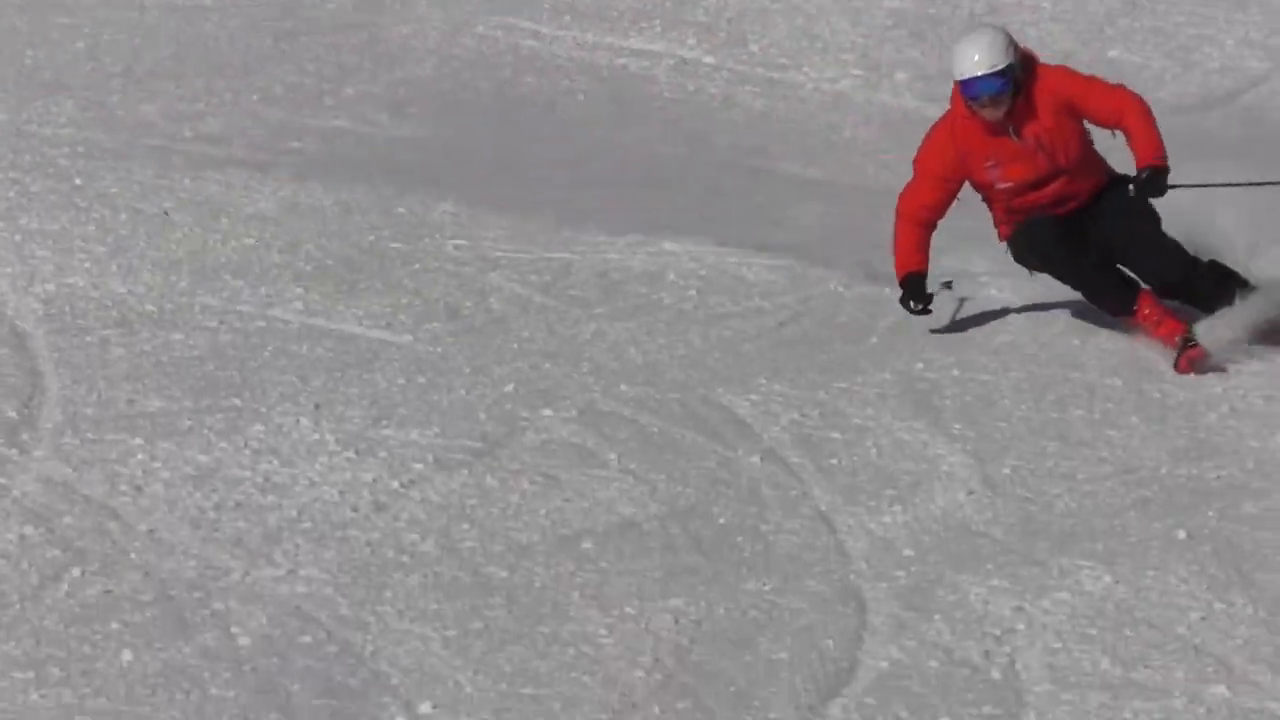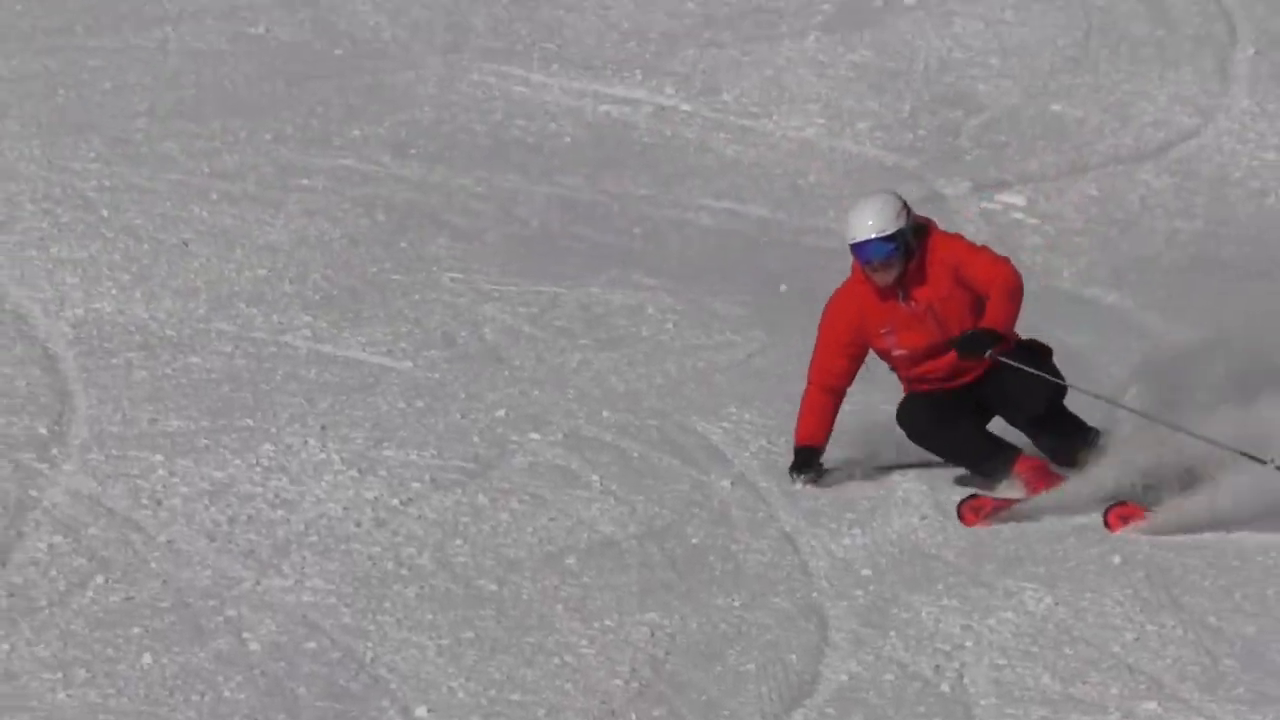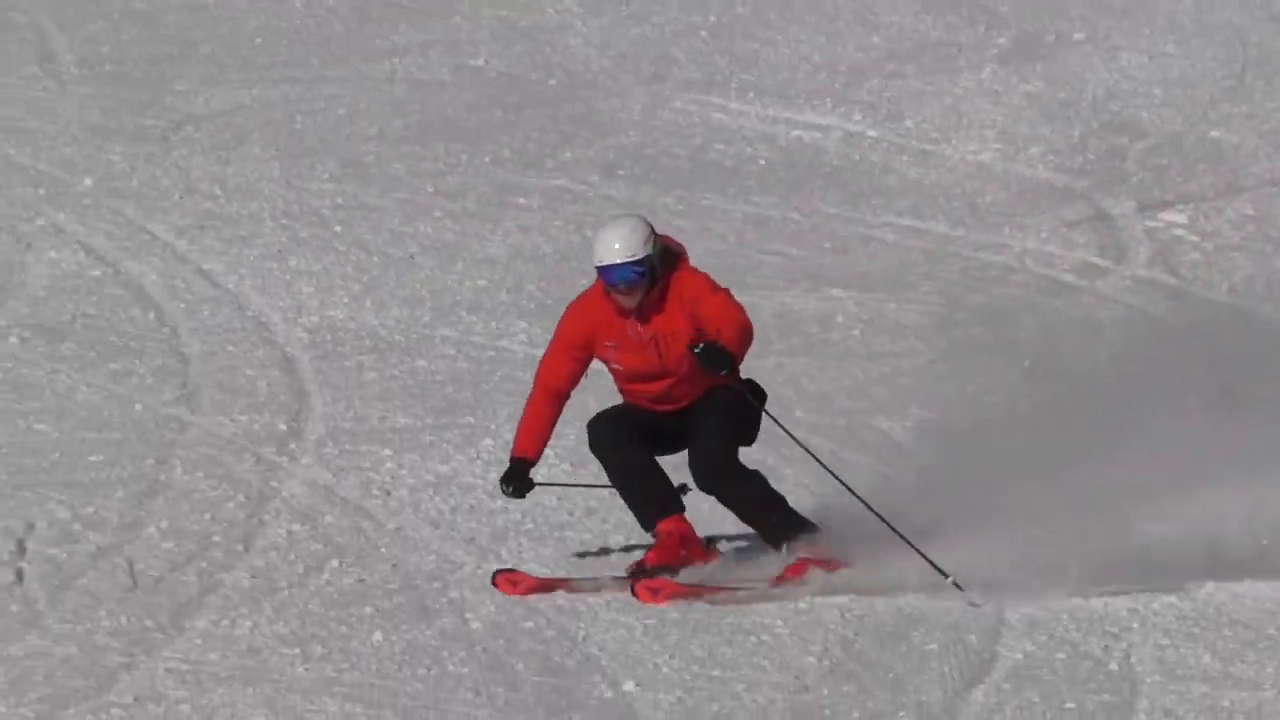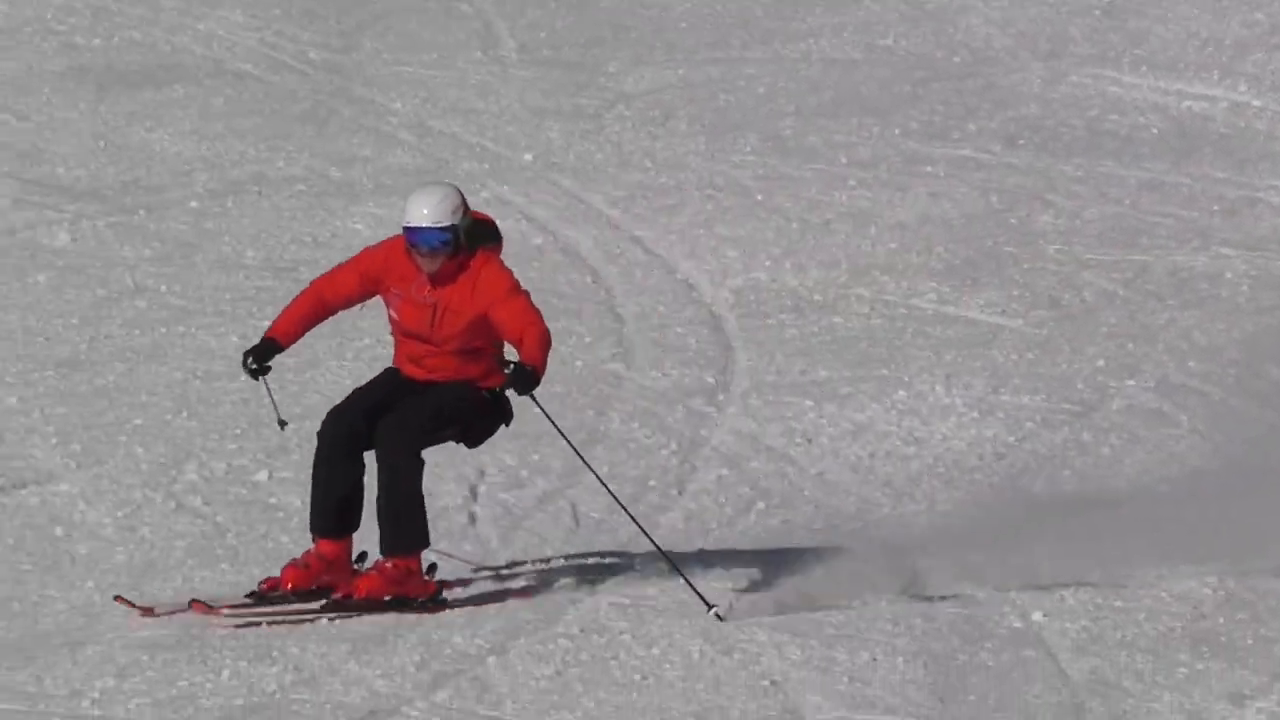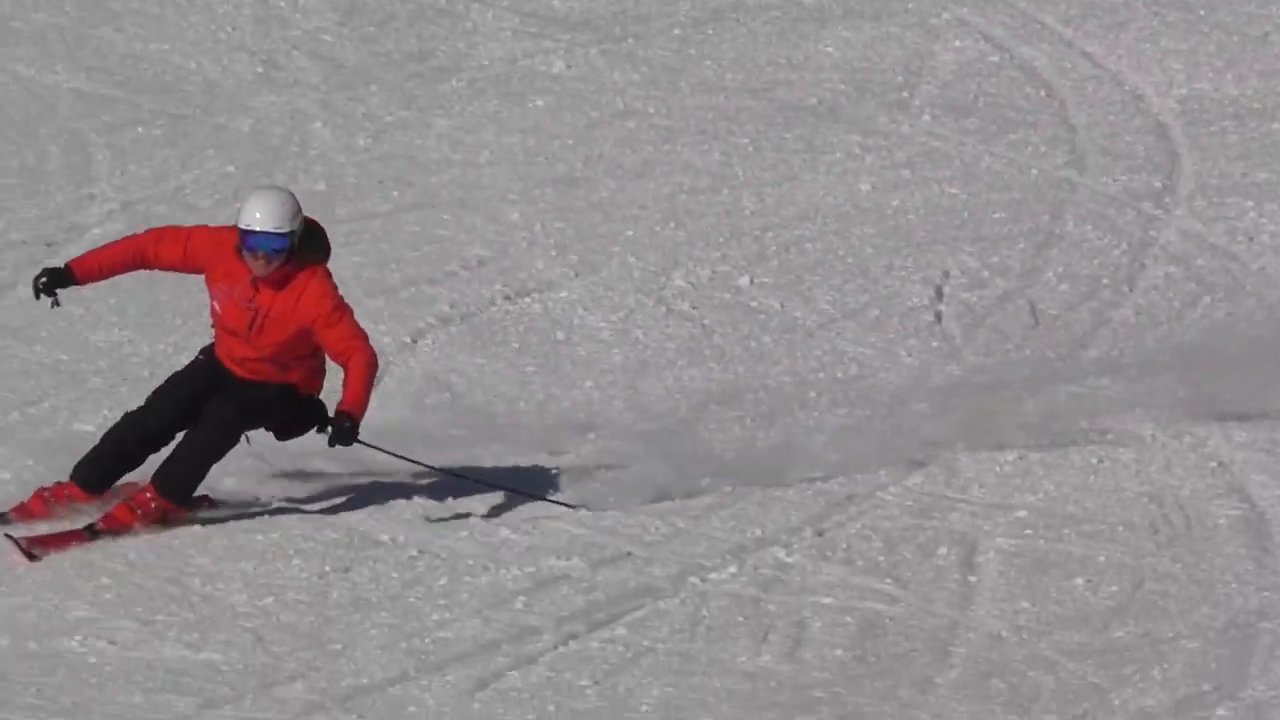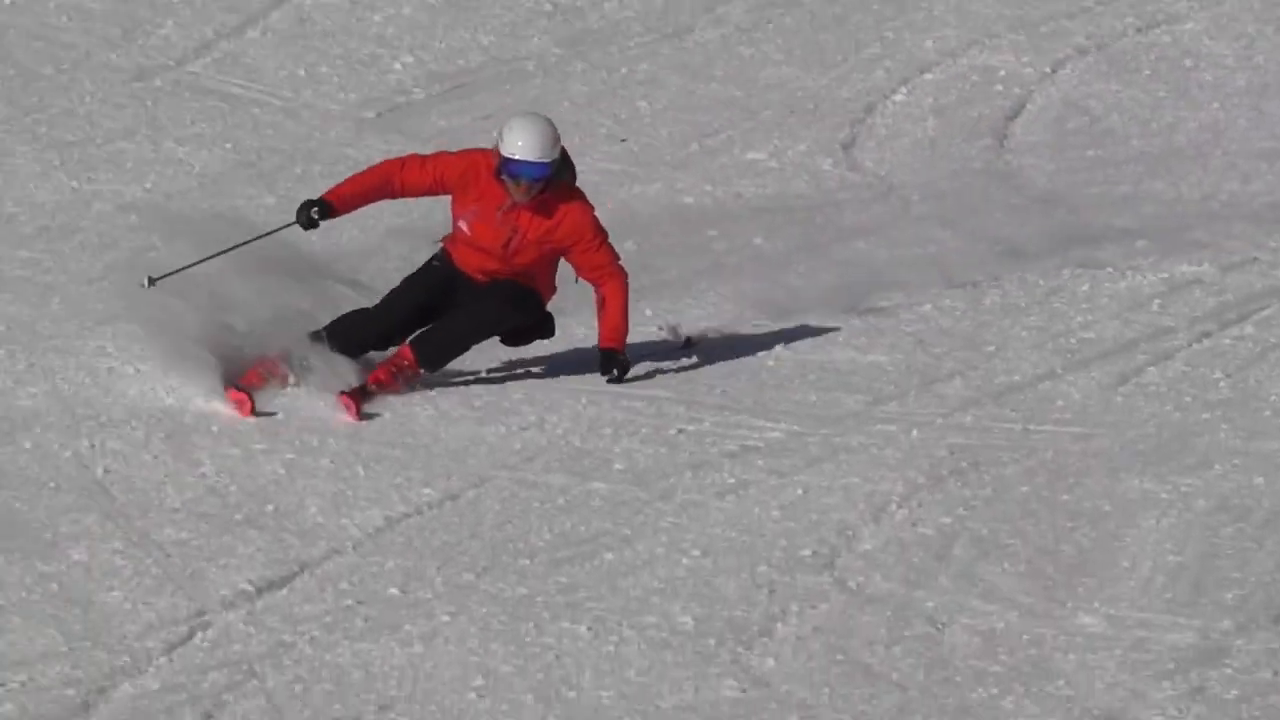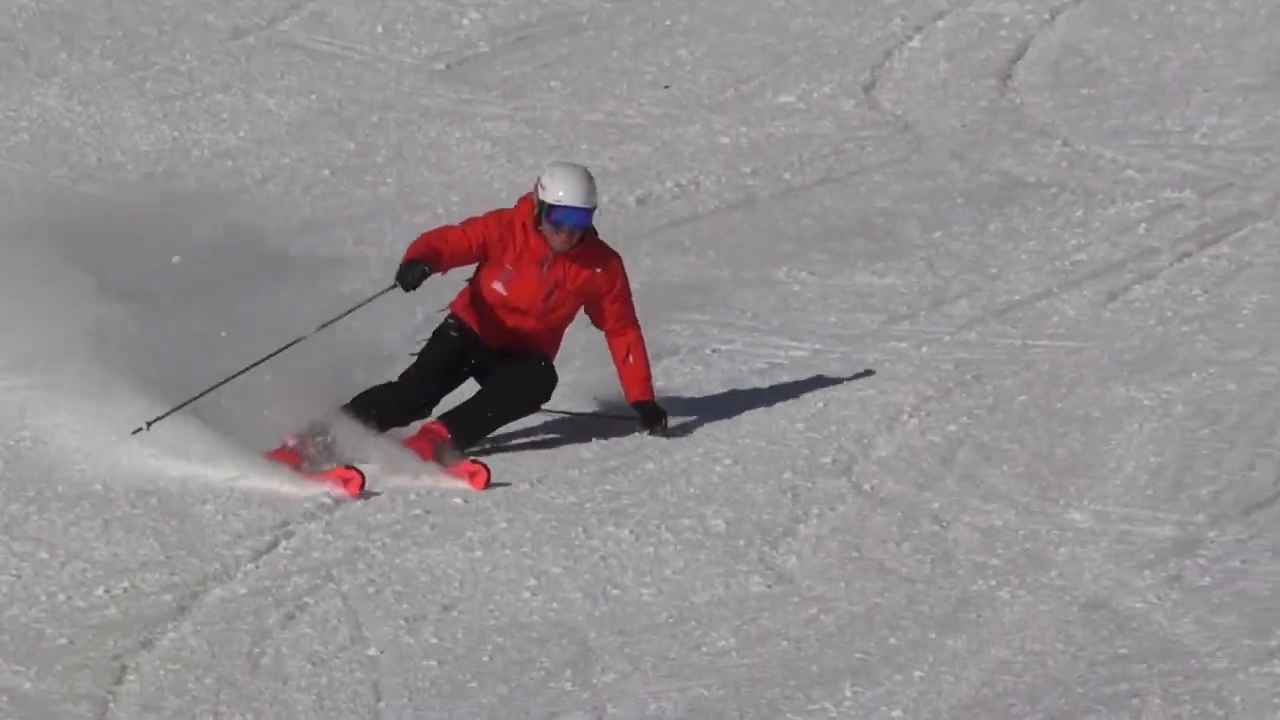
dt=0.3s
person 1, frame 1
left shoulder: (1050, 84)
right shoulder: (948, 139)
left elbow: (1128, 106)
right elbow: (915, 212)
left wrist: (1152, 166)
right wrist: (911, 277)
left hip: (1094, 200)
right hip: (1033, 226)
left knee: (1159, 259)
right knee: (1042, 246)
right ankle: (1149, 315)
person 1, frame 2
left shoulder: (944, 250)
right shoulder: (850, 305)
left elbow: (1004, 279)
right elbow: (826, 382)
left wrist: (993, 332)
right wrist: (808, 450)
left hip: (997, 367)
right hip: (937, 393)
left knee: (1041, 417)
right knee: (914, 417)
right ankle: (1027, 474)
person 1, frame 3
left shoulder: (687, 286)
right shoulder: (586, 313)
left elbow: (736, 325)
right elbow: (550, 384)
left wrist: (724, 354)
right wrist: (522, 460)
left hip: (713, 400)
right hip: (650, 414)
left knee: (712, 467)
right knee: (604, 432)
left ankle: (806, 543)
right ankle: (675, 538)
person 1, frame 4
left shoulder: (486, 272)
right shoulder: (391, 257)
left elbow: (530, 328)
right elbow: (326, 291)
left wrist: (529, 369)
right wrist: (272, 342)
left hip: (468, 390)
right hip: (409, 378)
left knee: (394, 435)
right knee: (338, 430)
left ankle: (401, 567)
right ankle: (329, 557)
person 1, frame 5
left shoulder: (314, 291)
right shoulder: (221, 247)
left elbow: (359, 354)
right elbow: (151, 245)
left wrist: (349, 414)
right wrist: (72, 272)
left hip: (282, 390)
right hip: (225, 365)
left knee: (223, 416)
right knee: (151, 419)
left ankle: (158, 498)
right ankle: (74, 491)
person 1, frame 6
left shoulder: (570, 213)
right shoulder: (471, 167)
left elbow: (610, 276)
right elbow: (399, 173)
left wrist: (611, 347)
right wrist: (331, 203)
left hip: (515, 294)
right hip: (456, 269)
left knee: (493, 306)
right knee: (387, 319)
left ankle: (406, 364)
person 1, frame 7
left shoulder: (601, 267)
right shoulder: (504, 228)
left elbow: (622, 330)
right elbow: (438, 243)
left wrist: (642, 397)
right wrist: (415, 264)
left hip: (521, 354)
right hip: (466, 333)
left knee: (541, 377)
right knee: (413, 392)
left ankle: (435, 440)
